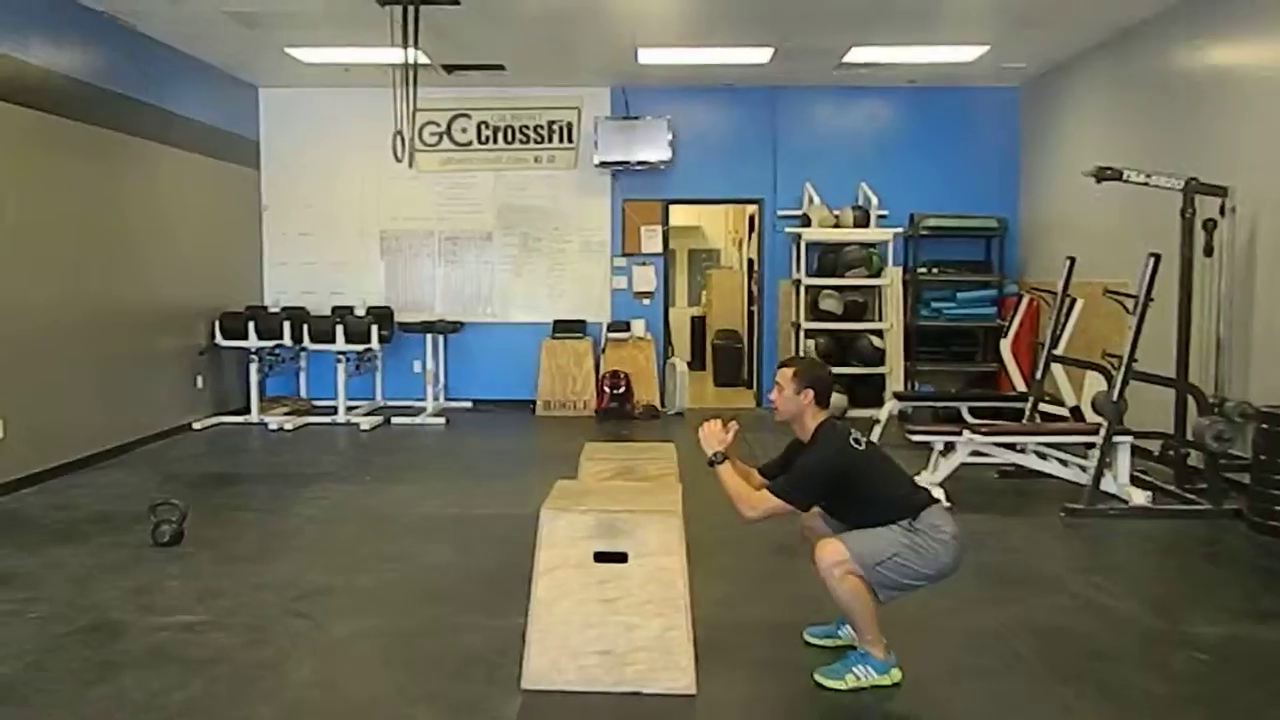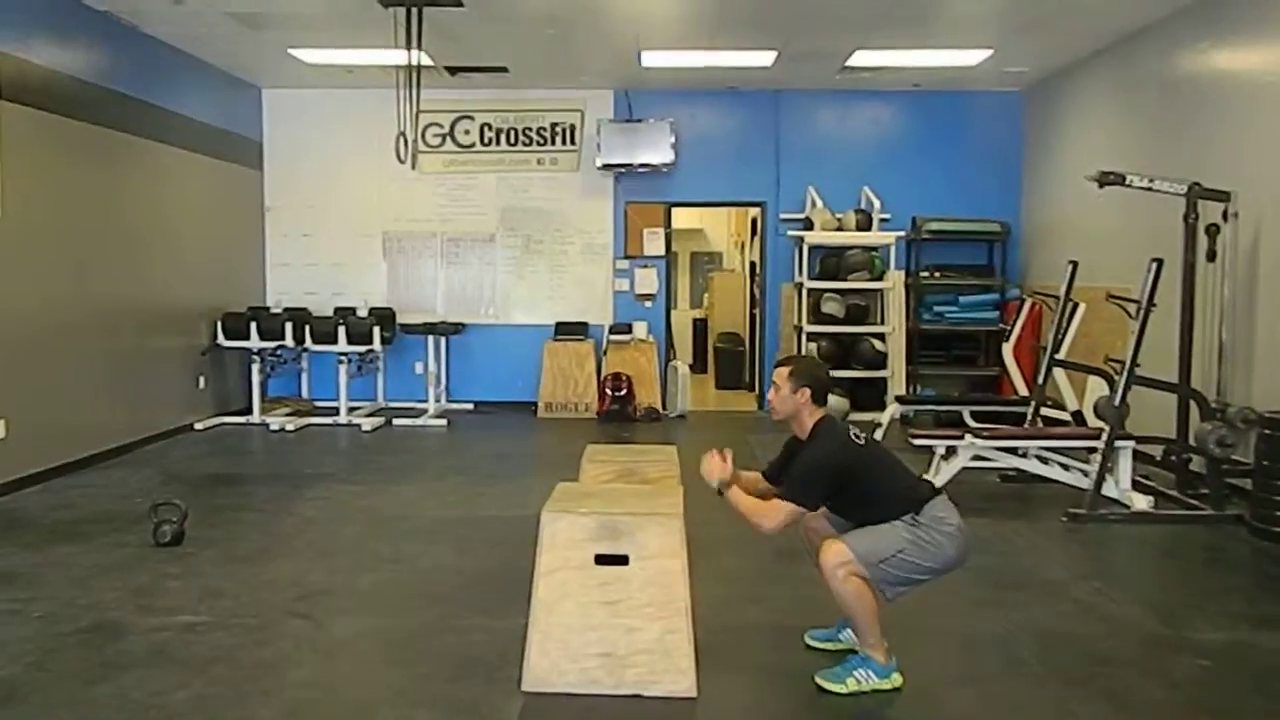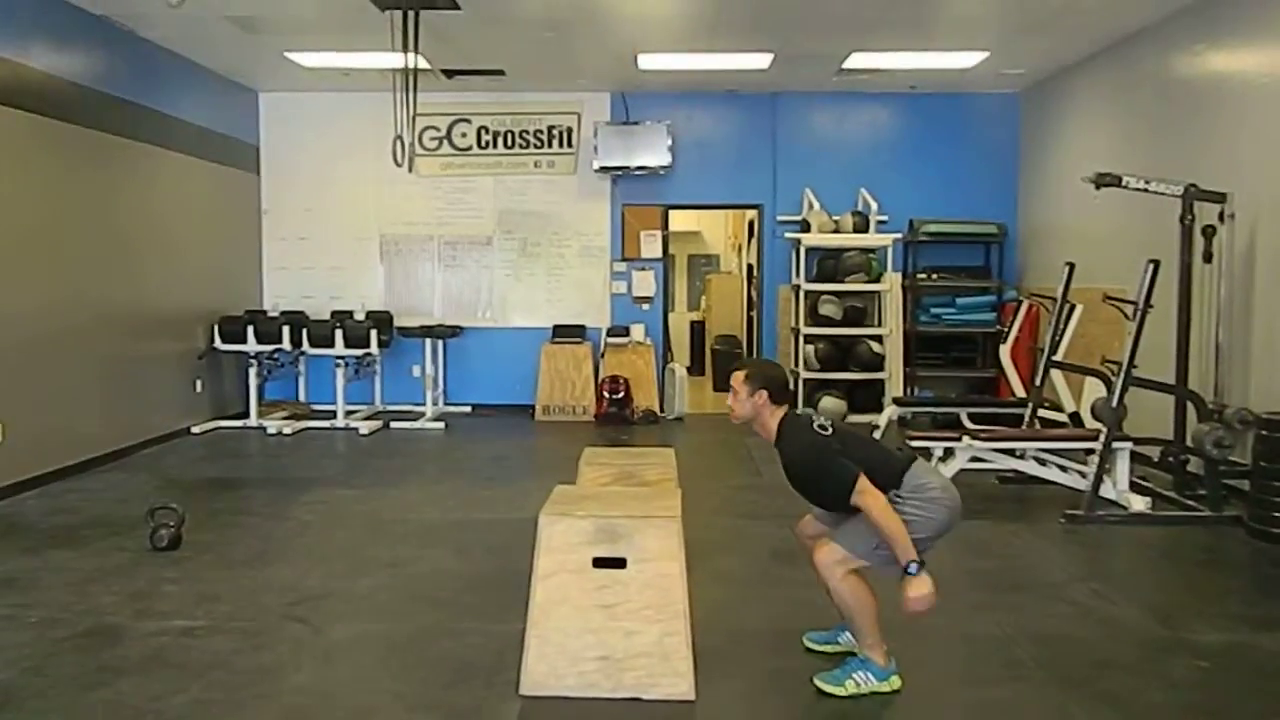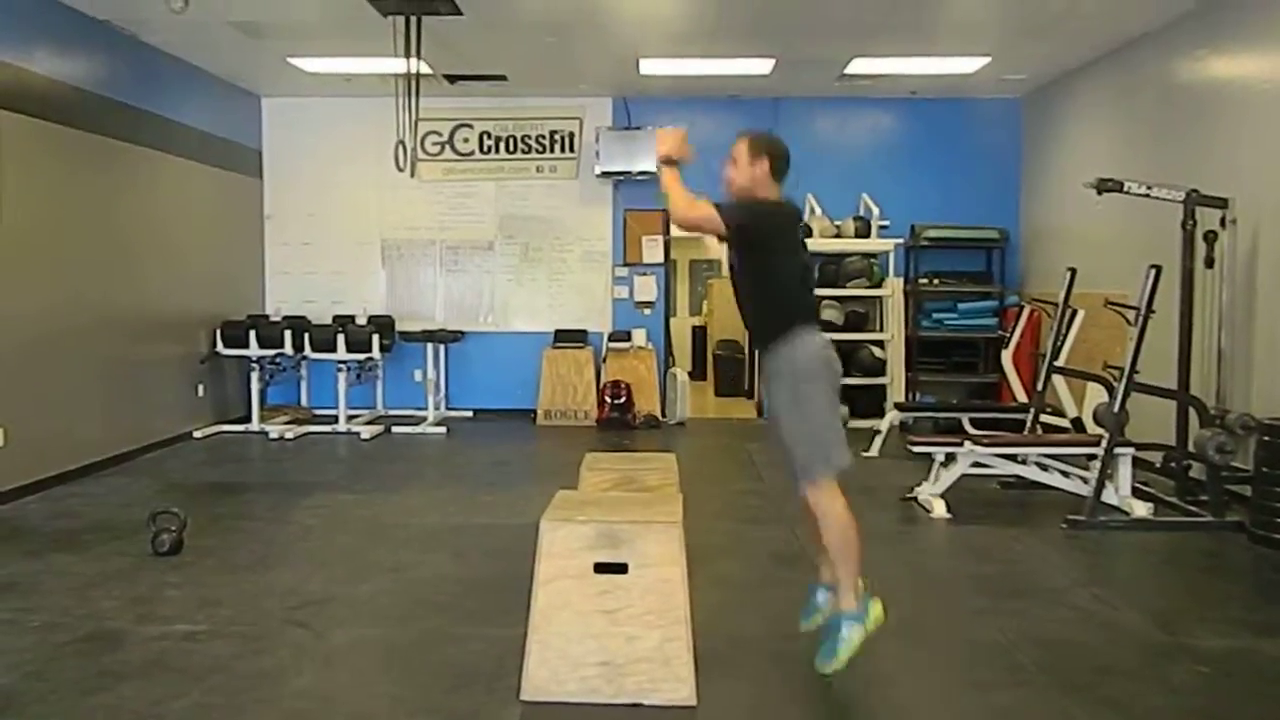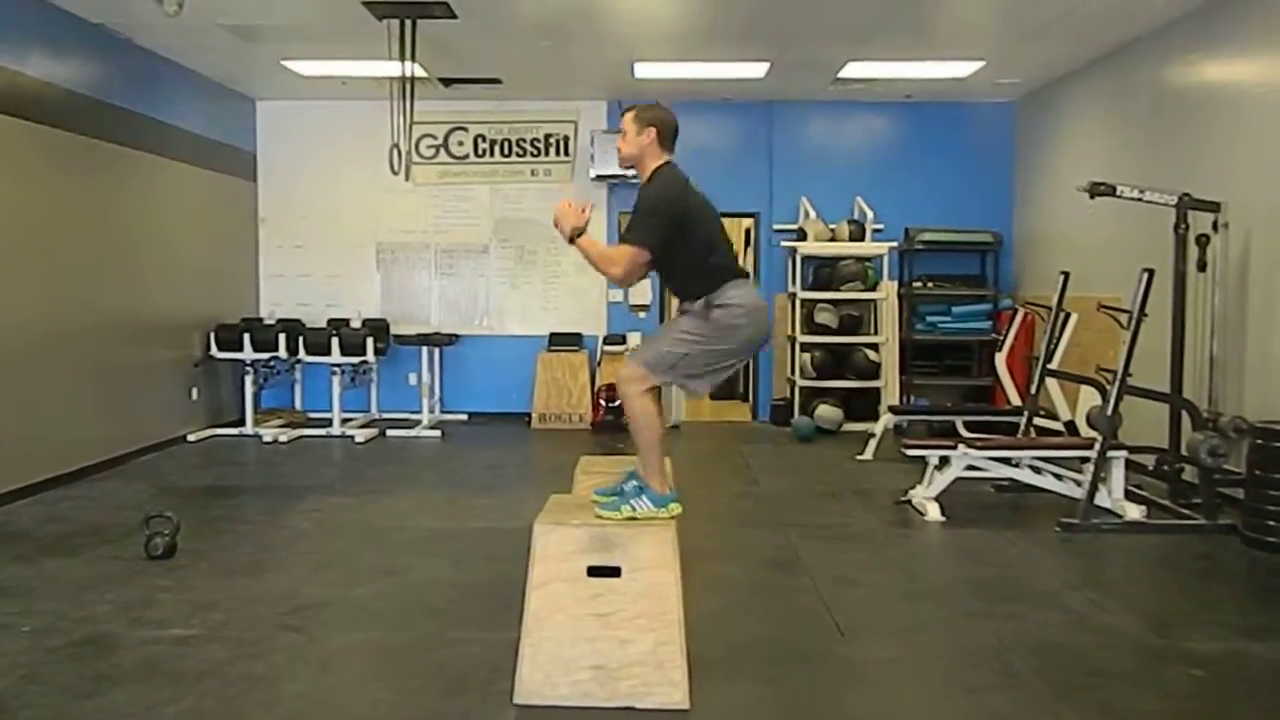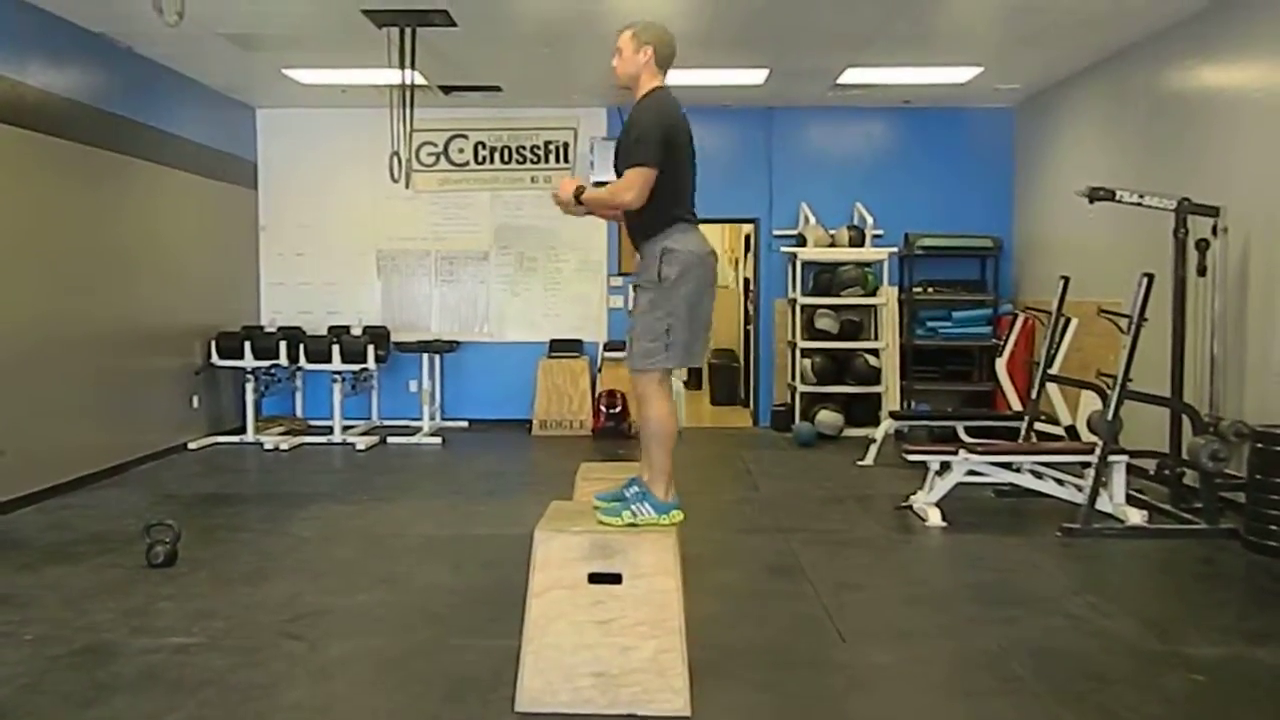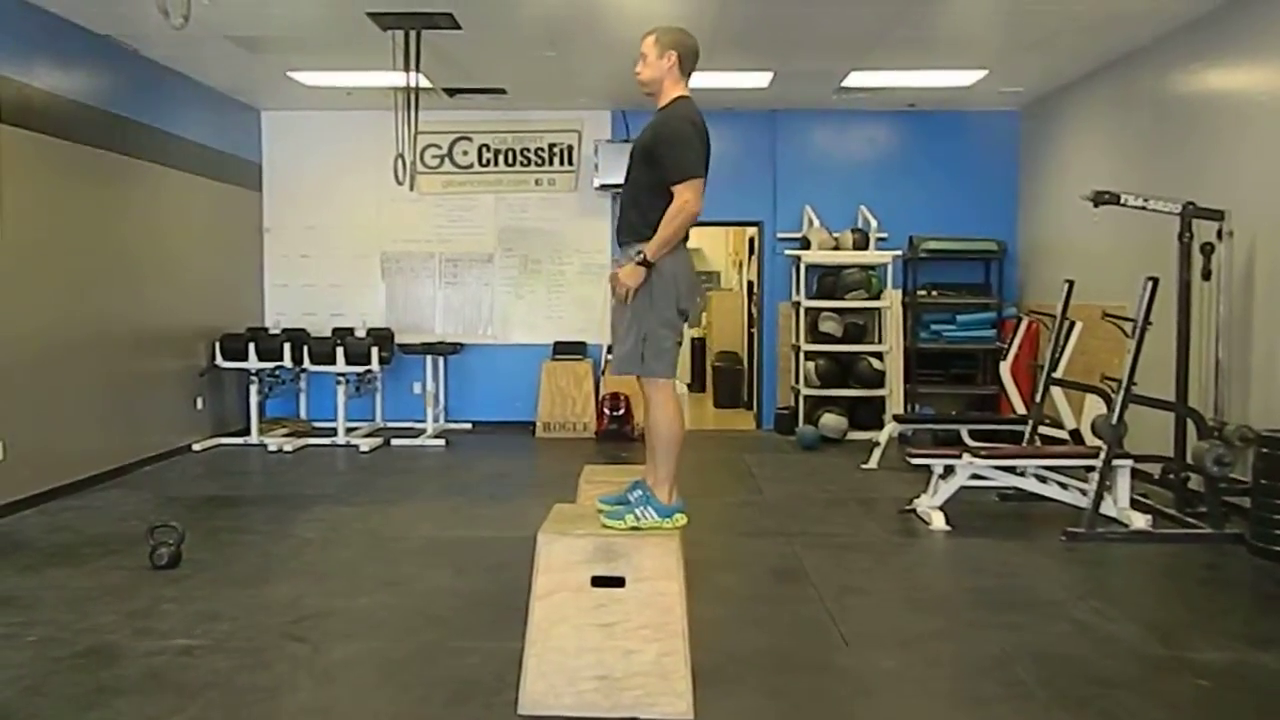
dt=0.4s
person 1, frame 1
left shoulder: (826, 456)
right shoulder: (815, 442)
left elbow: (753, 508)
right elbow: (758, 482)
left wrist: (716, 457)
right wrist: (725, 454)
left hip: (931, 540)
right hip: (908, 525)
left knee: (831, 557)
right knee: (814, 523)
left ankle: (877, 658)
right ankle: (858, 624)
person 1, frame 2
left shoulder: (826, 453)
right shoulder: (811, 440)
left elbow: (770, 519)
right elbow: (764, 484)
left wrist: (723, 485)
right wrist: (731, 475)
left hip: (935, 532)
right hip: (910, 519)
left knee: (835, 559)
right knee: (815, 526)
left ankle: (877, 662)
right ankle: (857, 628)
person 1, frame 3
left shoulder: (799, 450)
right shoulder: (795, 429)
left elbow: (871, 499)
left wrist: (913, 570)
left hip: (926, 499)
right hip: (906, 489)
left knee: (831, 558)
right knee: (809, 531)
left ankle: (877, 664)
right ankle: (856, 630)
person 1, frame 4
left shoulder: (768, 218)
right shoulder: (763, 219)
left elbow: (687, 215)
right elbow: (700, 215)
left wrist: (668, 163)
right wrist: (675, 161)
left hip: (797, 359)
right hip: (787, 358)
left knee: (818, 486)
right knee: (811, 483)
left ankle: (852, 606)
right ankle: (834, 587)
person 1, frame 5
left shoulder: (661, 195)
right shoulder: (666, 189)
left elbow: (620, 270)
right elbow: (633, 270)
left wrist: (575, 234)
right wrist: (585, 234)
left hip: (731, 311)
right hip: (721, 306)
left knee: (632, 377)
right knee: (637, 373)
left ankle: (659, 493)
right ankle: (649, 479)
person 1, frame 6
left shoulder: (650, 113)
right shoulder: (655, 112)
left elbow: (632, 193)
left wrist: (578, 195)
right wrist: (587, 200)
left hip: (671, 255)
right hip: (669, 253)
left knee: (648, 377)
right knee: (647, 374)
left ankle: (659, 498)
right ankle: (650, 482)
person 1, frame 7
left shoulder: (679, 122)
right shoulder: (669, 120)
left elbow: (688, 203)
left wrist: (641, 261)
left hip: (654, 265)
right hip: (650, 262)
left knee: (656, 381)
right knee: (652, 380)
left ankle: (664, 501)
right ankle: (653, 486)
